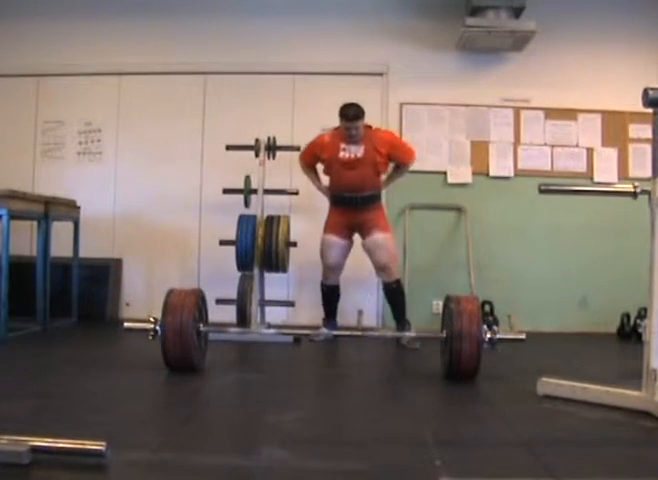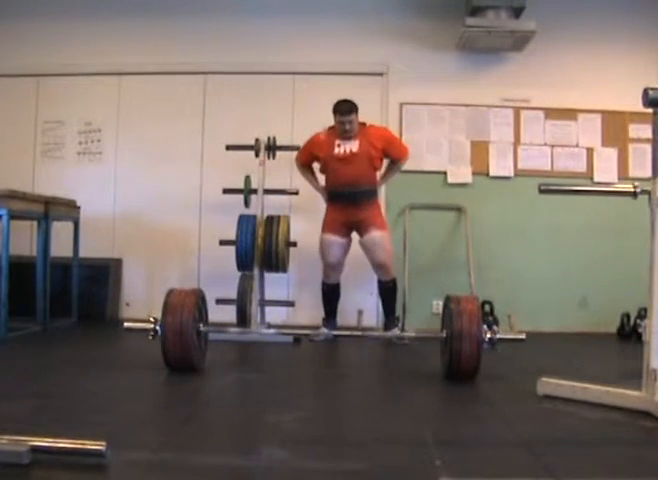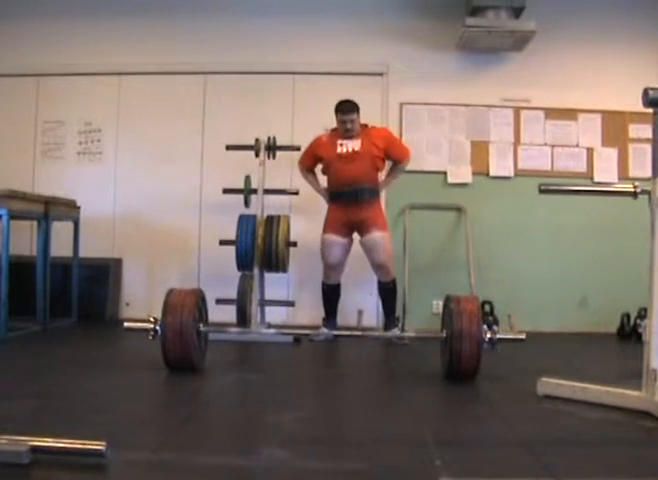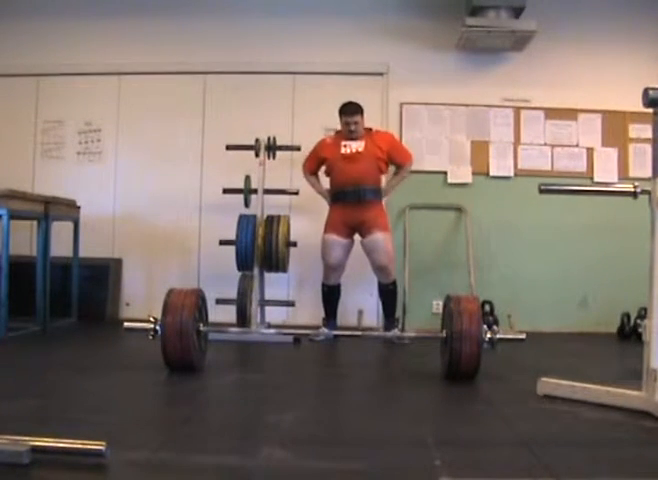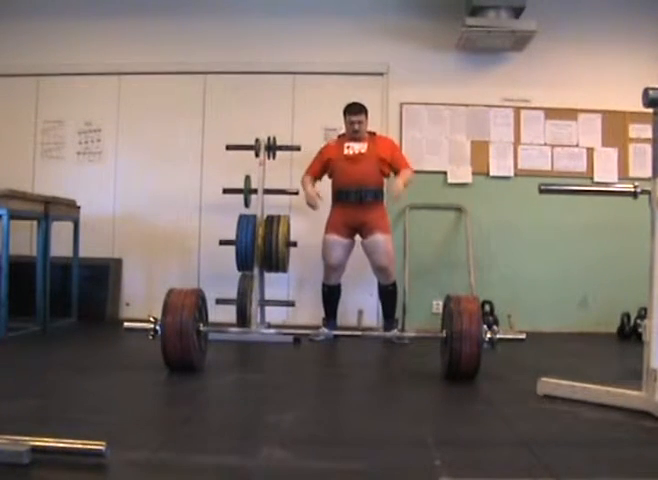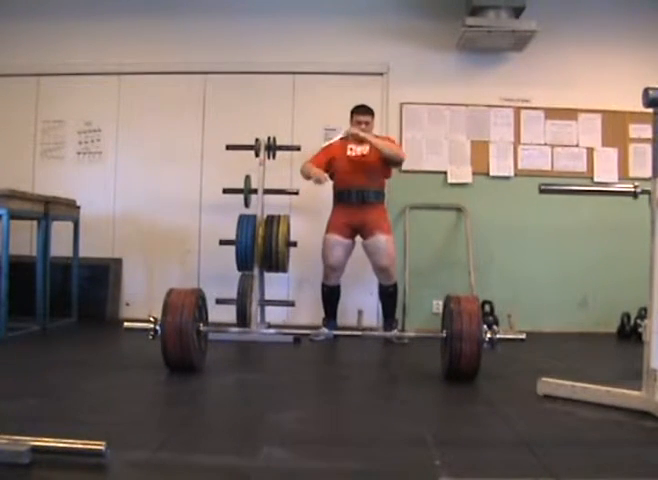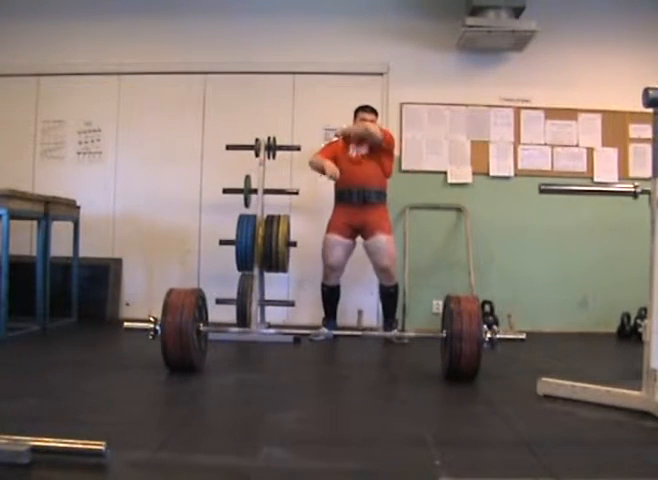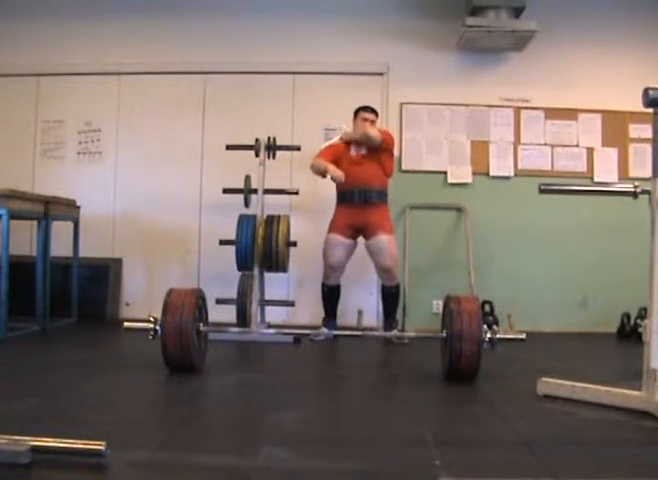
dt=0.2s
person 1, frame 1
left shoulder: (383, 139)
right shoulder: (324, 141)
left elbow: (408, 159)
right elbow: (305, 161)
left wrist: (383, 184)
right wrist: (321, 187)
left hip: (371, 211)
right hip: (339, 212)
left knee: (387, 268)
right knee: (330, 269)
left ankle: (404, 328)
right ankle: (329, 324)
person 1, frame 2
left shoulder: (378, 135)
right shoulder: (320, 140)
left elbow: (401, 156)
right elbow: (301, 162)
left wrist: (380, 182)
right wrist: (319, 188)
left hip: (368, 209)
right hip: (336, 210)
left knee: (384, 265)
right knee: (330, 268)
left ankle: (391, 324)
right ankle: (329, 324)
person 1, frame 3
left shoulder: (380, 136)
right shoulder: (323, 142)
left elbow: (403, 158)
right elbow: (304, 166)
left wrist: (382, 185)
right wrist: (321, 191)
left hip: (370, 209)
right hip: (337, 211)
left knee: (384, 267)
right knee: (331, 268)
left ankle: (391, 324)
right ankle: (329, 324)
person 1, frame 4
left shoulder: (383, 140)
right shoulder: (327, 144)
left elbow: (406, 163)
right elbow: (308, 169)
left wrist: (386, 190)
right wrist: (323, 193)
left hip: (372, 211)
right hip: (339, 212)
left knee: (385, 268)
right knee: (331, 269)
left ankle: (391, 325)
right ankle: (329, 324)
person 1, frame 5
left shoulder: (384, 144)
right shoulder: (331, 147)
left elbow: (406, 170)
right elbow: (309, 175)
left wrist: (399, 182)
right wrist: (309, 191)
left hip: (373, 212)
right hip: (340, 213)
left knee: (385, 269)
right knee: (331, 269)
left ankle: (391, 326)
right ankle: (329, 324)
person 1, frame 6
left shoulder: (382, 144)
right shoulder: (334, 147)
left elbow: (399, 156)
right elbow: (306, 167)
left wrist: (366, 137)
right wrist: (315, 172)
left hip: (374, 213)
right hip: (342, 214)
left knee: (386, 270)
right knee: (331, 269)
left ankle: (390, 326)
right ankle: (329, 324)
person 1, frame 7
left shoulder: (382, 142)
right shoulder: (338, 145)
left elbow: (373, 133)
right elbow: (314, 160)
left wrist: (349, 132)
right wrist: (326, 164)
left hip: (375, 213)
right hip: (343, 213)
left knee: (387, 270)
right knee: (330, 269)
left ankle: (391, 326)
right ankle: (329, 324)
person 1, frame 8
left shoulder: (384, 141)
right shoulder: (337, 147)
left elbow: (370, 135)
right elbow: (315, 164)
left wrist: (350, 136)
right wrist: (328, 167)
left hip: (377, 214)
right hip: (345, 214)
left knee: (389, 270)
right knee: (331, 268)
left ankle: (391, 326)
right ankle: (329, 324)
